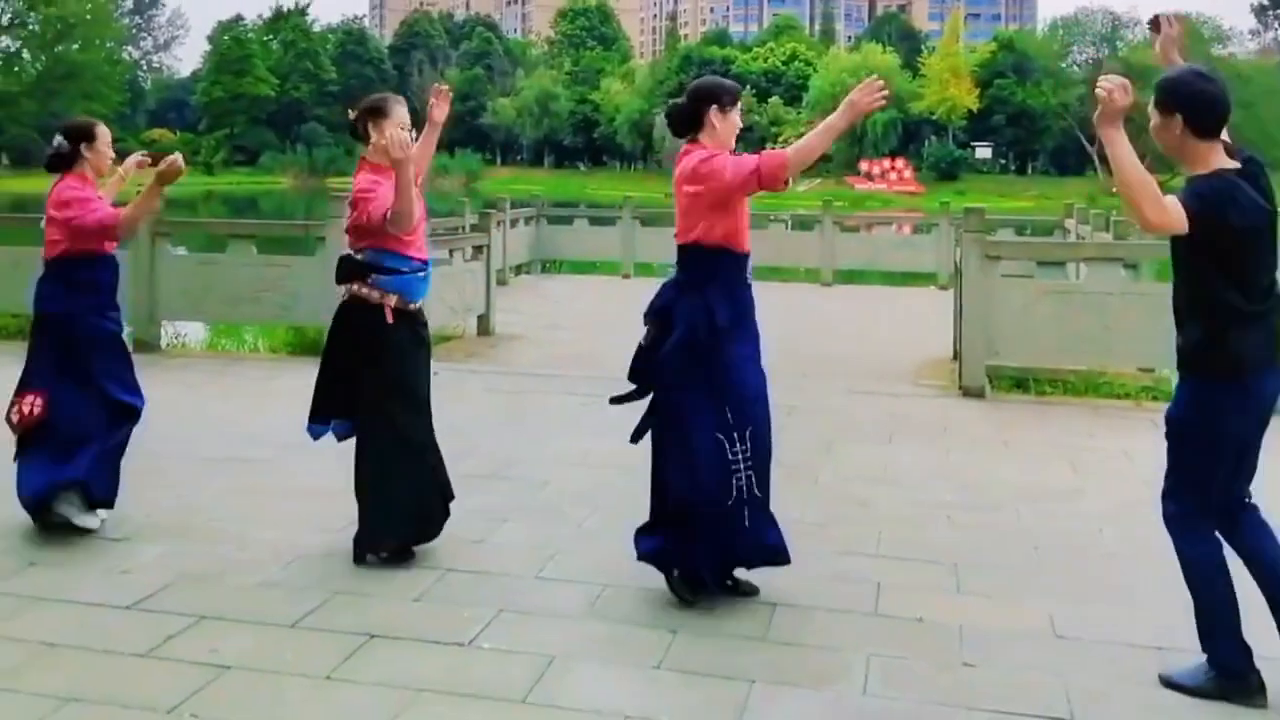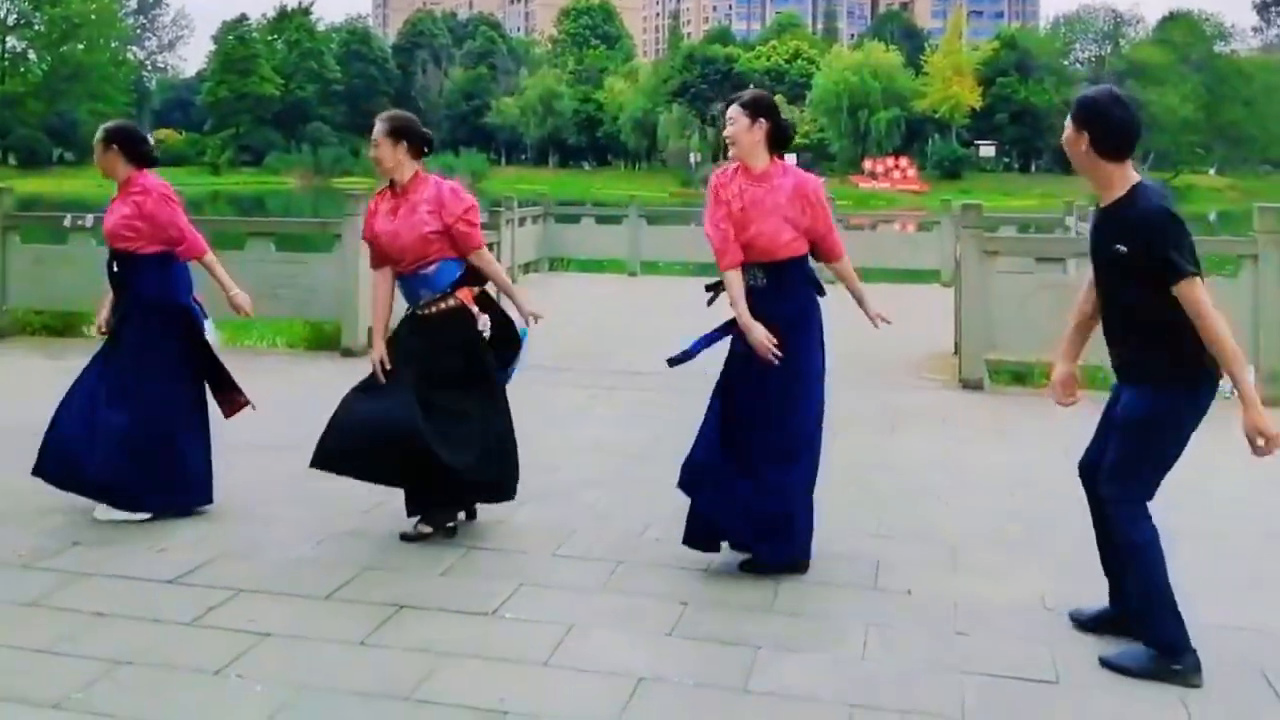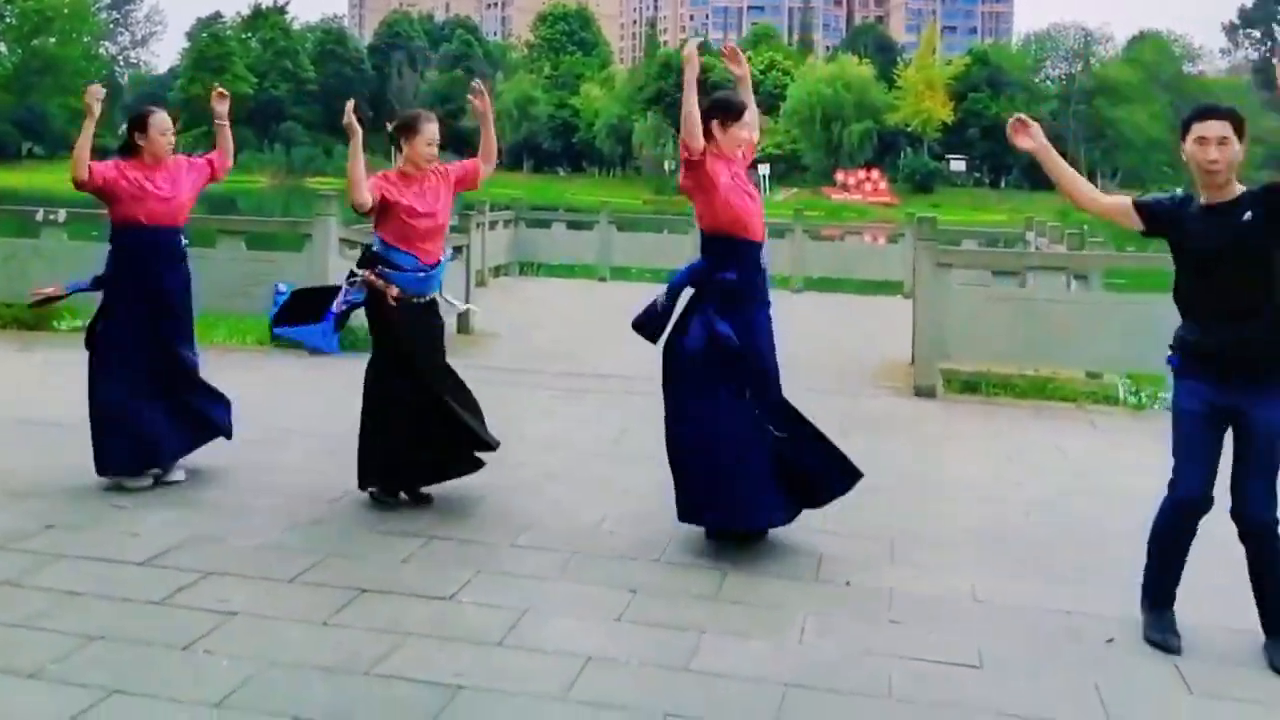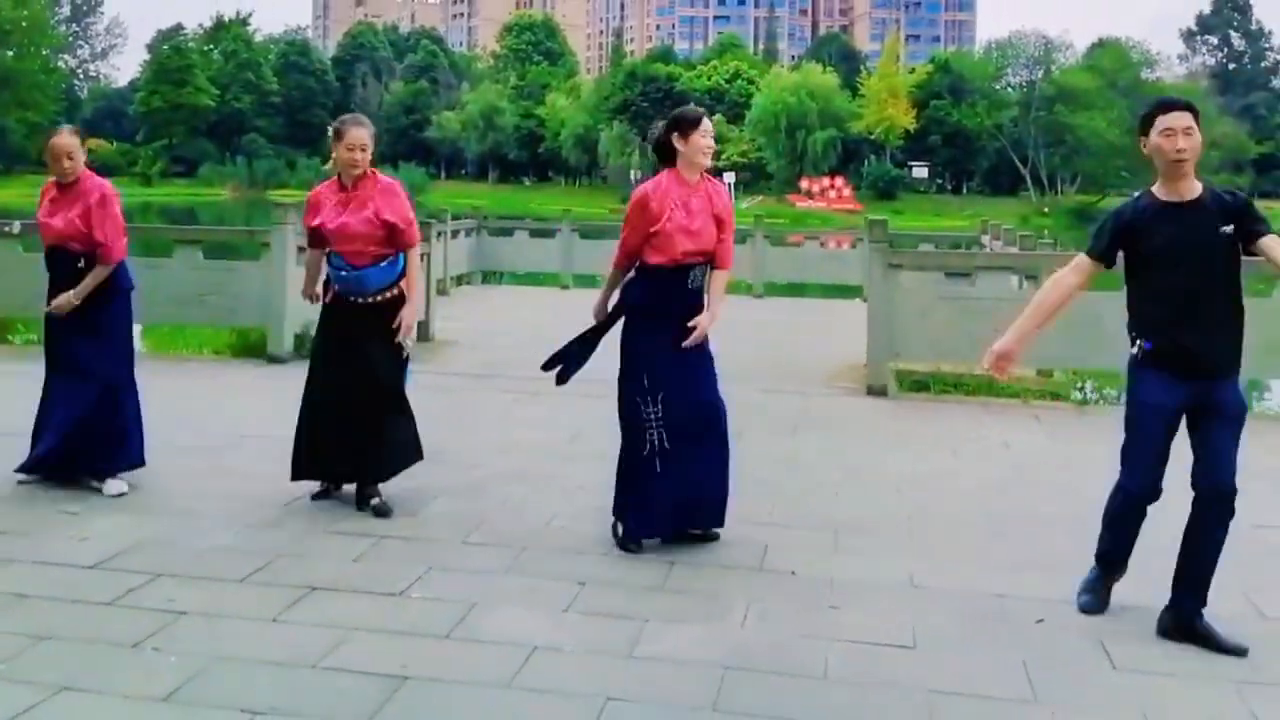
dt=1s
person 1, frame 1
left shoulder: (1218, 195)
left elbow: (1156, 218)
right elbow: (1203, 122)
left wrist: (1110, 129)
right wrist: (1172, 54)
left hip: (1218, 377)
left knee: (1187, 510)
person 1, frame 2
left shoulder: (1148, 216)
right shoulder: (1108, 212)
left elbow: (1203, 309)
right elbow: (1097, 288)
right wrist: (1066, 356)
left hip: (1172, 381)
right hip: (1158, 375)
left knee: (1121, 497)
right knee: (1099, 471)
left ankle: (1171, 649)
right ankle: (1128, 606)
person 1, frame 3
right shoulder: (1174, 211)
right elbow: (1099, 201)
right wrist: (1043, 151)
right hip: (1198, 379)
right knee: (1185, 497)
right ankle: (1157, 606)
person 1, frame 4
left shoulder: (1232, 209)
right shoulder: (1132, 217)
right elbow: (1072, 275)
right wrist: (1016, 335)
left hip: (1220, 376)
right hip: (1157, 370)
left knee: (1219, 492)
right knee: (1138, 483)
left ankle: (1184, 612)
right ankle: (1106, 566)
person 2, frame 1
left shoulder: (700, 162)
right shoulder: (705, 165)
left elbow: (759, 169)
right elbow: (772, 166)
right wrist: (844, 116)
left hip: (714, 306)
right hip: (712, 309)
left knee: (728, 431)
right knee: (723, 433)
left ankle: (706, 564)
right ankle: (690, 563)
person 2, frame 2
left shoulder: (802, 186)
right shoulder: (722, 182)
left elbow: (833, 251)
right elbow: (727, 256)
left wrist: (865, 303)
right wrist: (744, 319)
left hip: (793, 311)
right hip: (750, 316)
left knee: (784, 430)
right knee: (735, 422)
left ankle: (785, 548)
right ankle: (751, 529)
person 2, frame 3
left shoulder: (732, 163)
right shoulder: (706, 167)
left elbow: (743, 128)
right elbow: (691, 141)
left wrist: (743, 77)
right wrist: (690, 76)
left hip: (737, 297)
right hip: (729, 299)
left knee: (738, 404)
right knee: (748, 404)
left ankle: (731, 512)
right ankle: (735, 514)
person 2, frame 4
left shoulder: (718, 195)
right shoulder: (652, 193)
left elbow: (722, 262)
right elbow: (625, 251)
left wrist: (710, 313)
right wrist: (604, 300)
left hip: (689, 310)
right hip: (652, 310)
left knee: (703, 413)
right knee: (652, 415)
left ankle: (685, 515)
right ankle: (630, 516)
person 3, frame 1
left shoulder: (389, 174)
right shoulder: (369, 184)
left elbow: (415, 165)
right elbow: (401, 217)
left wrist: (435, 129)
right wrist: (417, 152)
left hip: (398, 313)
right hip: (377, 315)
left knee: (402, 420)
right knee: (391, 422)
left ankle: (387, 530)
right ankle: (377, 539)
person 3, frame 2
left shoulder: (444, 194)
right shoulder: (378, 206)
left elbow: (479, 255)
right elbow: (384, 277)
left wrist: (518, 299)
right wrist: (378, 339)
left hip: (457, 315)
right hip: (422, 318)
left knee: (438, 410)
left ankle: (441, 510)
right ankle: (452, 500)
person 3, frame 3
left shoulder: (441, 176)
right shoulder: (390, 183)
left elbow: (484, 163)
right elbow: (361, 201)
left wrist: (484, 112)
right wrist: (356, 140)
left hip: (419, 301)
right hip: (390, 301)
left knee: (424, 382)
right knee: (413, 383)
left ankle: (399, 475)
right ankle: (384, 477)
person 3, frame 4
left shoulder: (388, 190)
right shoulder: (320, 197)
left elbow: (412, 252)
left wrist: (411, 305)
right wrist: (310, 284)
left hip: (386, 302)
right hip: (342, 304)
left knee: (378, 388)
right knee: (330, 388)
left ankle: (368, 481)
right ankle: (332, 473)
person 4, frame 1
left shoulder: (78, 189)
right shoulder: (73, 195)
left elbow: (105, 211)
right elbow: (115, 224)
left wrist: (139, 180)
right wrist: (162, 183)
left hip: (76, 306)
right hip: (75, 309)
left knee: (68, 401)
right knee: (108, 399)
left ankle: (60, 492)
right ankle: (68, 489)
person 4, frame 2
left shoulder: (151, 191)
right shoulder: (124, 196)
left elbow: (193, 242)
right elbow: (123, 265)
left wrist: (229, 288)
right wrist: (108, 308)
left hip: (161, 308)
right hip: (144, 308)
left knee: (147, 395)
right knee: (125, 392)
left ankle: (139, 496)
right ankle: (136, 490)
person 4, frame 3
left shoulder: (185, 168)
right shoulder: (118, 173)
left elbow: (223, 161)
right elbow: (79, 174)
left wrist: (221, 118)
right wrist: (92, 119)
left hip: (170, 282)
right hip: (128, 284)
left knee: (172, 363)
right knee: (122, 370)
left ankle: (167, 453)
right ankle: (125, 461)
person 4, frame 4
left shoulder: (101, 192)
right shoulder: (48, 192)
left elbow: (111, 255)
left wrist: (78, 295)
left hip: (101, 294)
right hip: (65, 294)
left knee: (106, 377)
right knee: (64, 375)
left ankle: (110, 465)
right ankle: (53, 458)
